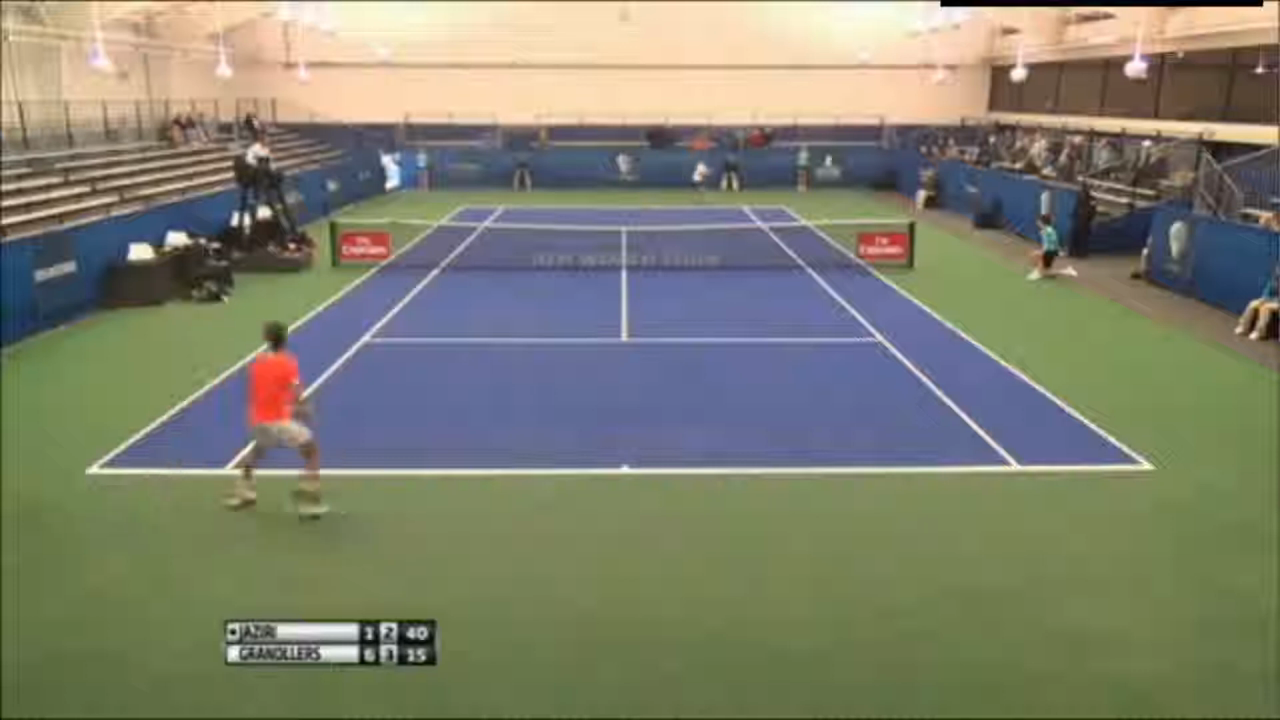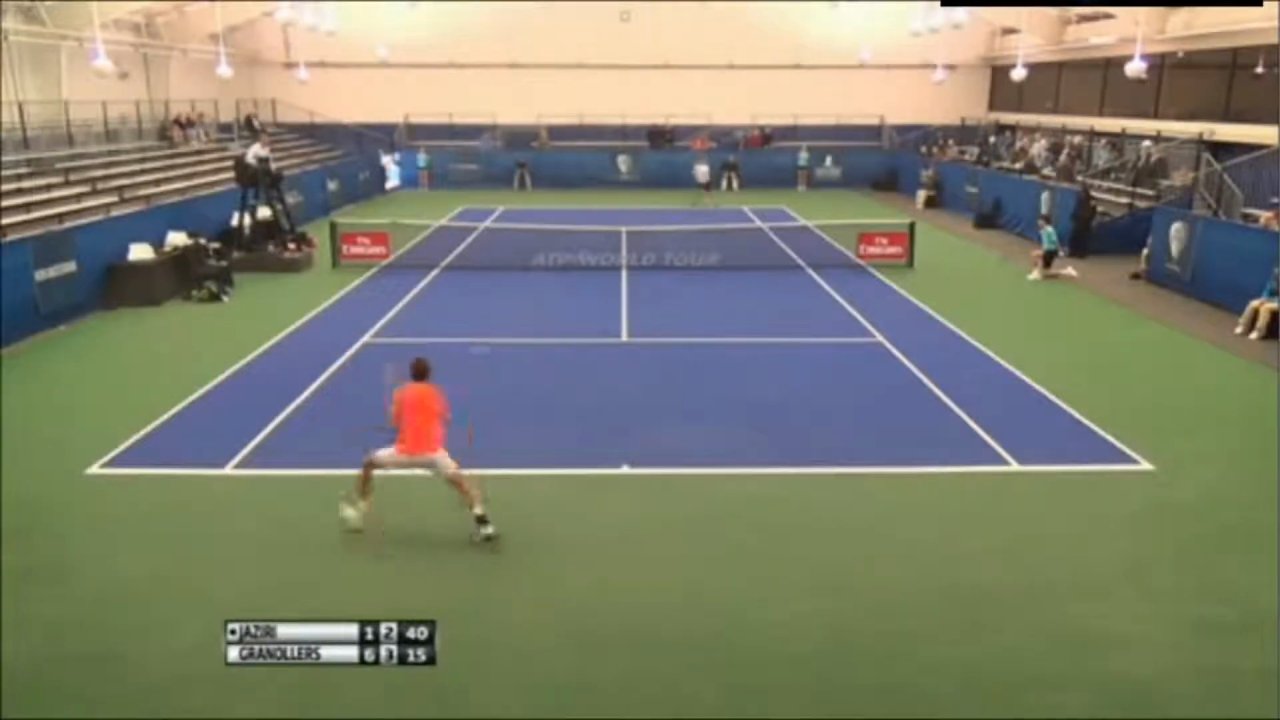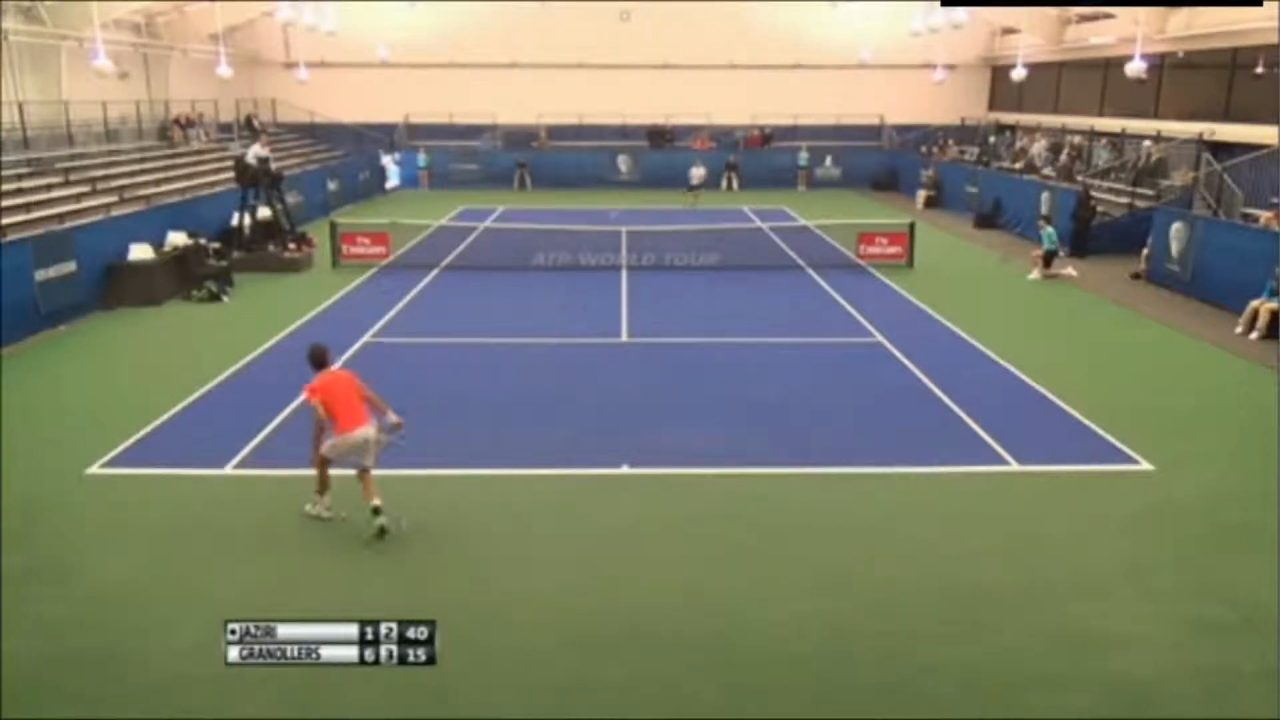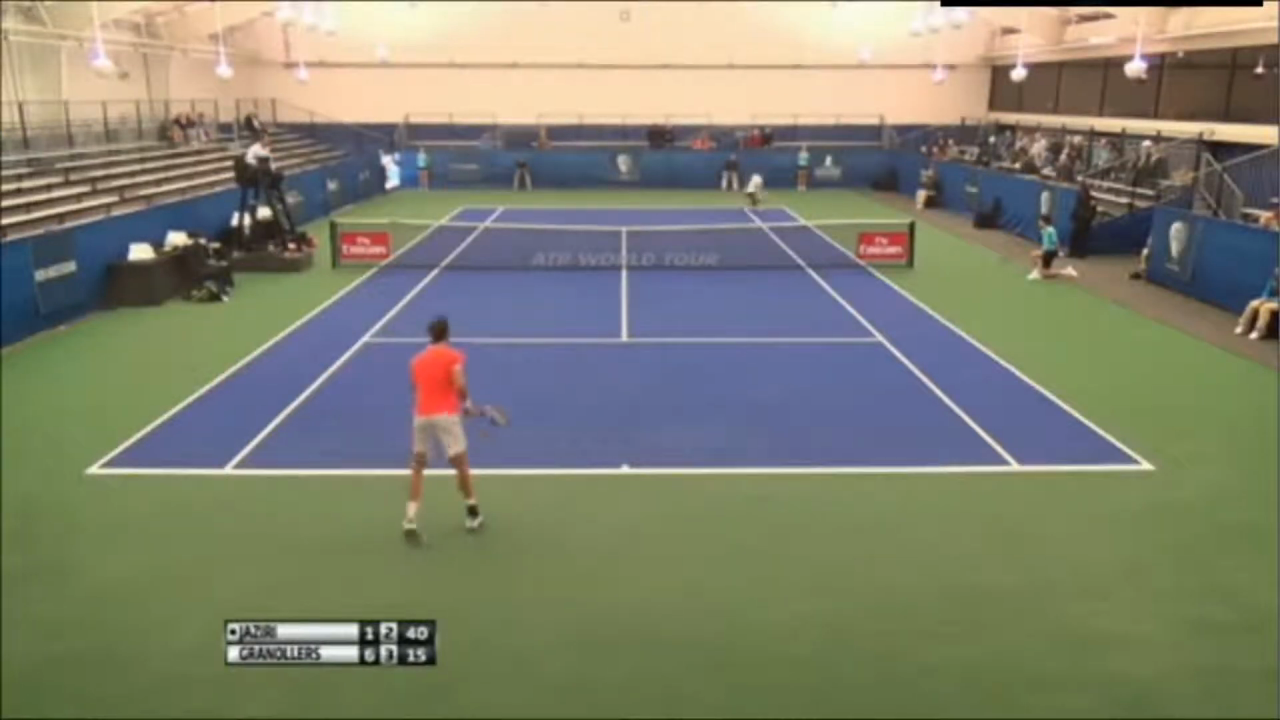
dt=1s
person 1, frame 1
left shoulder: (258, 362)
right shoulder: (289, 363)
left elbow: (253, 391)
right elbow: (296, 397)
right wrist: (303, 409)
left hip: (258, 419)
right hip: (279, 421)
left knee: (258, 451)
right knee: (311, 450)
left ankle: (241, 494)
right ankle: (308, 500)
person 1, frame 2
left shoulder: (401, 393)
right shoulder: (436, 395)
left elbow: (395, 423)
right elbow: (444, 421)
left hip: (405, 452)
right hip: (433, 452)
left knee: (368, 464)
right knee: (460, 483)
left ankle: (359, 511)
right ankle: (483, 524)
person 1, frame 3
left shoulder: (314, 386)
right shoulder: (346, 375)
left elbow: (321, 420)
right elbow: (371, 397)
left wrist: (316, 448)
right wrist: (390, 416)
left hip: (347, 434)
right hip: (368, 429)
left knee: (322, 462)
right knee: (364, 474)
left ankle: (322, 506)
right ankle: (377, 513)
person 1, frame 4
left shoulder: (417, 359)
right shoulder: (453, 355)
right elbow: (460, 385)
right wrist: (466, 403)
left hip: (421, 416)
right hip: (445, 415)
left knee: (417, 467)
right knee: (460, 465)
left ankle: (411, 519)
right ankle: (472, 514)
